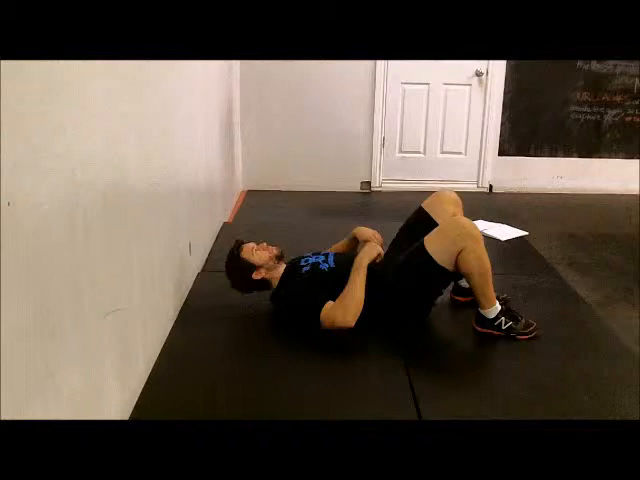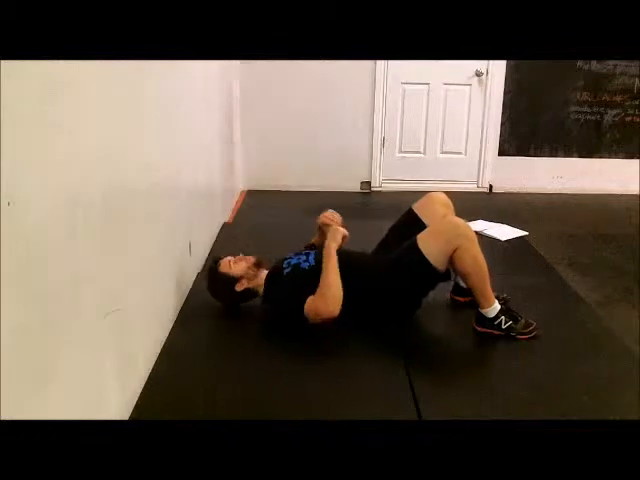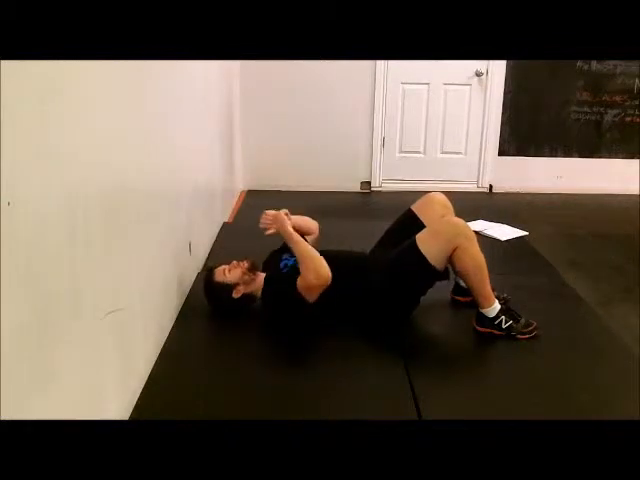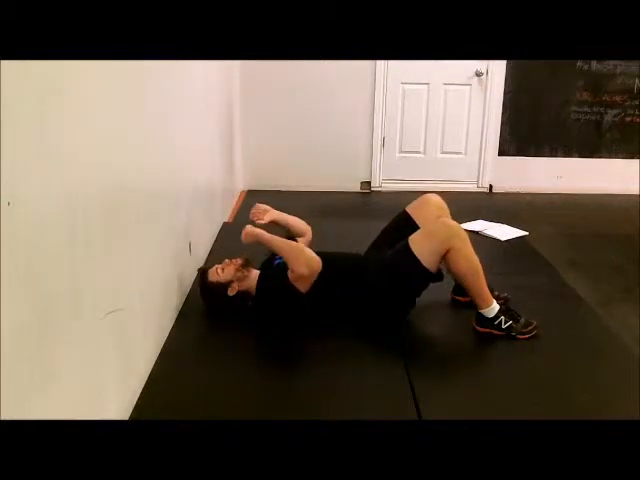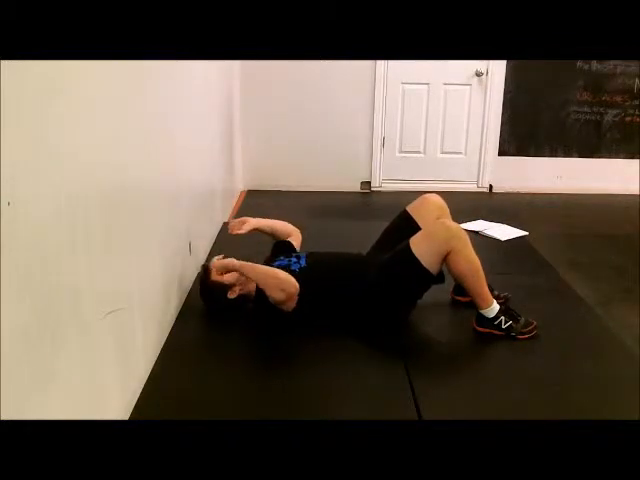
dt=0.3s
person 1, frame 1
left shoulder: (294, 268)
right shoulder: (291, 298)
right elbow: (344, 319)
left wrist: (355, 236)
right wrist: (362, 259)
left hip: (392, 264)
right hip: (400, 294)
left knee: (447, 200)
right knee: (464, 230)
left ankle: (466, 288)
right ankle: (492, 315)
person 1, frame 2
left shoulder: (280, 270)
right shoulder: (279, 297)
left elbow: (315, 253)
right elbow: (328, 308)
left wrist: (325, 229)
right wrist: (332, 245)
left hip: (381, 263)
right hip: (390, 292)
left knee: (437, 202)
right knee: (457, 230)
left ankle: (465, 287)
right ankle: (491, 315)
person 1, frame 3
left shoulder: (274, 264)
right shoulder: (278, 297)
left elbow: (312, 229)
right elbow: (320, 279)
left wrist: (284, 220)
right wrist: (287, 231)
left hip: (378, 262)
right hip: (387, 291)
left knee: (436, 202)
right knee: (456, 230)
left ankle: (466, 287)
right ankle: (492, 314)
person 1, frame 4
left shoulder: (269, 266)
right shoulder: (271, 295)
left elbow: (305, 233)
right elbow: (309, 266)
left wrist: (274, 216)
right wrist: (262, 235)
left hip: (371, 263)
right hip: (381, 292)
left knee: (432, 203)
right knee: (449, 231)
left ankle: (467, 287)
right ankle: (491, 315)
person 1, frame 5
left shoulder: (272, 266)
right shoulder: (269, 298)
left elbow: (293, 232)
right elbow: (289, 287)
left wrist: (253, 224)
right wrist: (228, 264)
left hip: (374, 264)
right hip: (382, 293)
left knee: (431, 203)
right knee: (449, 232)
left ankle: (468, 288)
right ankle: (491, 316)
